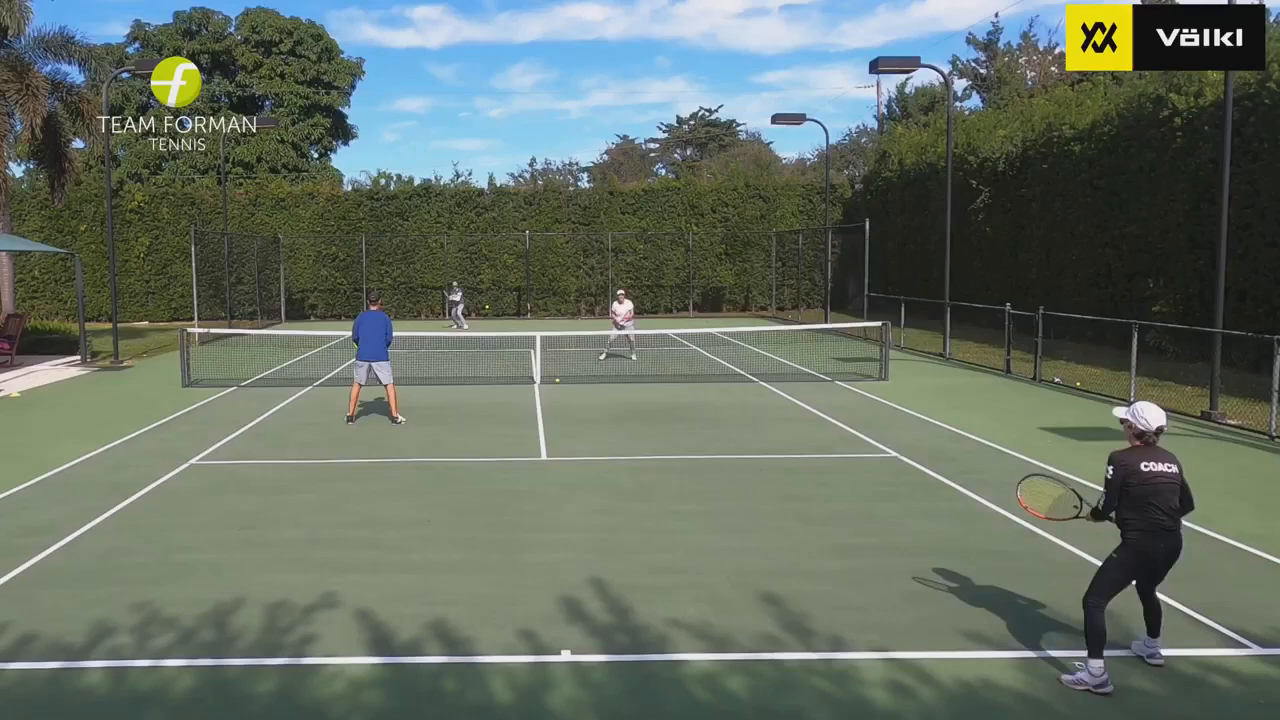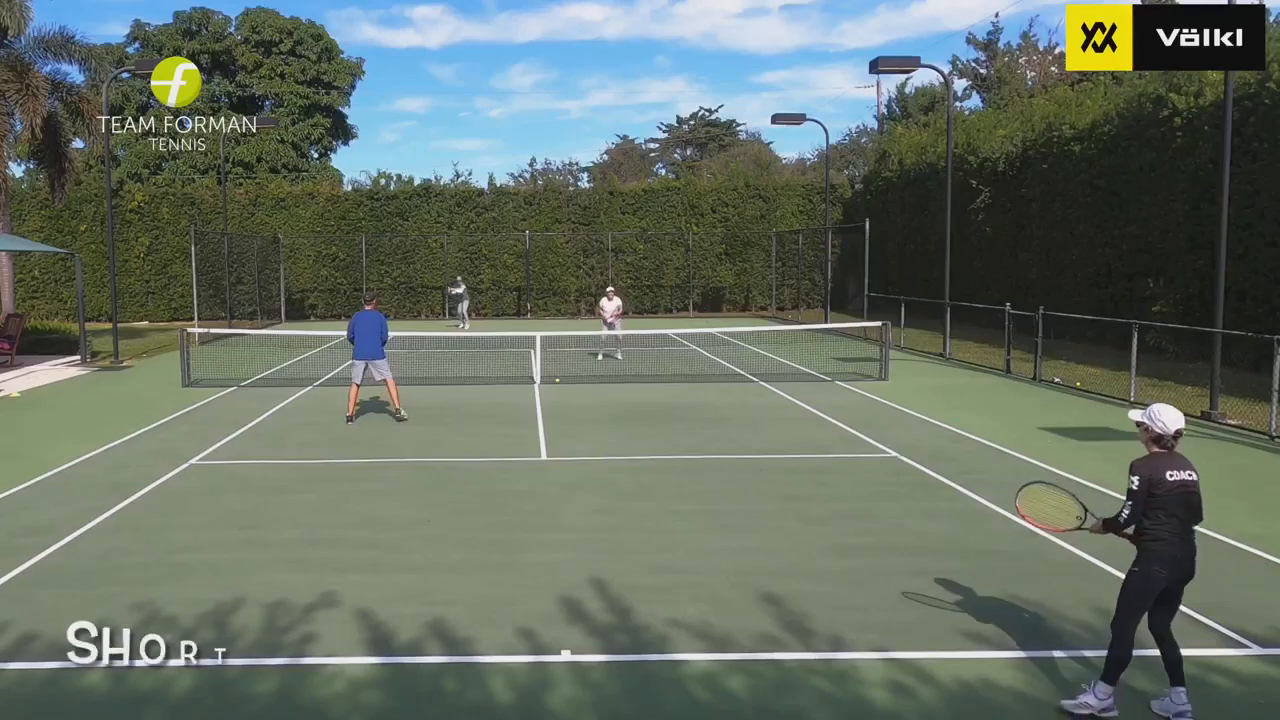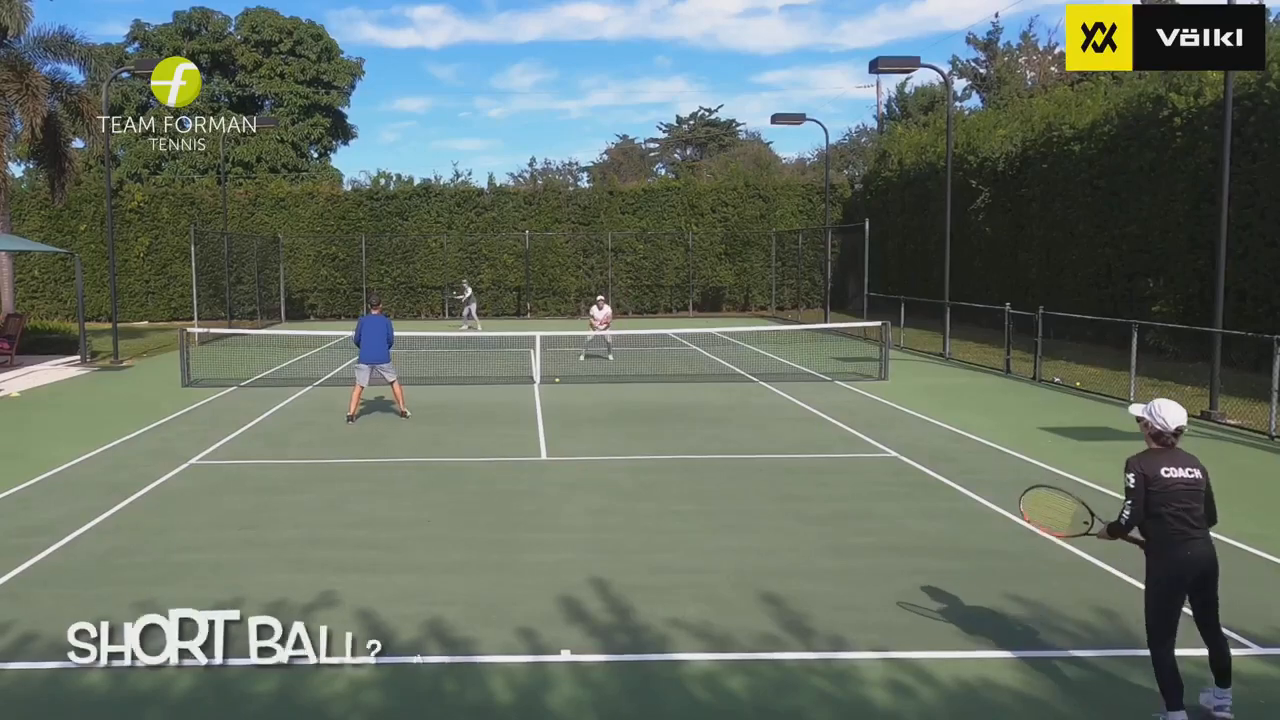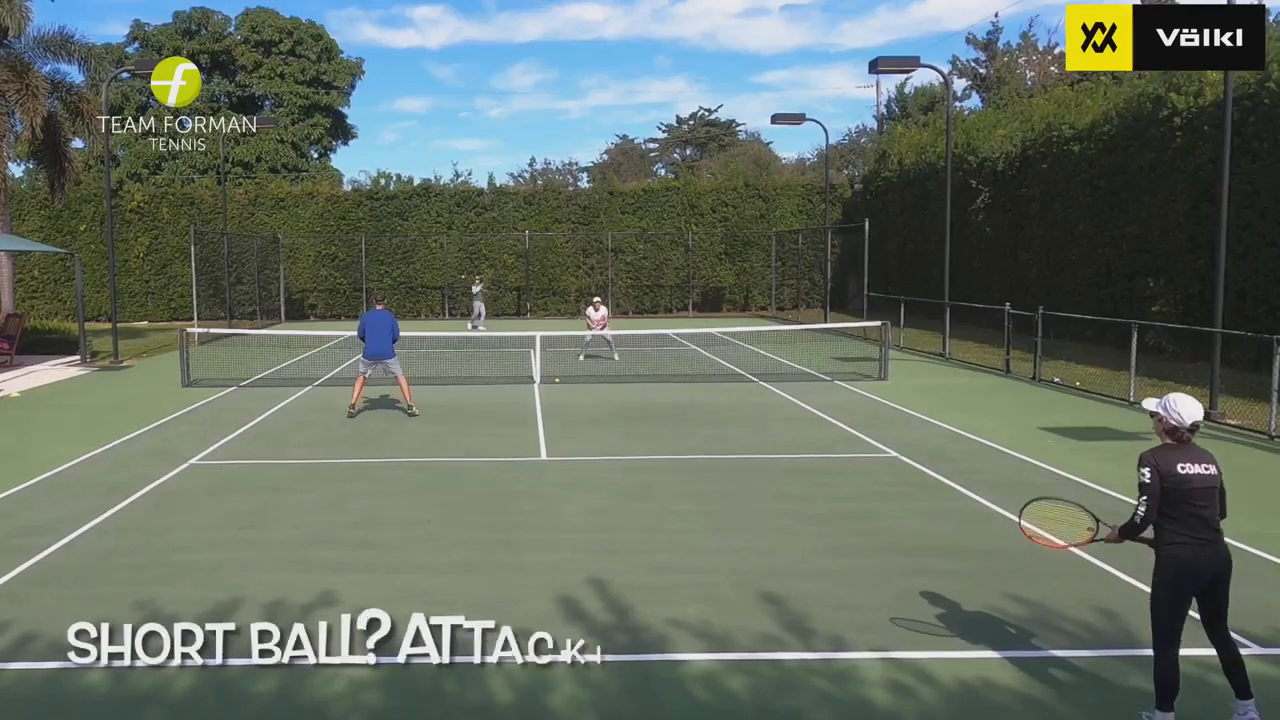
dt=0.3s
person 1, frame 1
left shoulder: (1121, 459)
right shoulder: (1171, 460)
left elbow: (1108, 505)
right elbow: (1186, 505)
left wrist: (1095, 514)
left hip: (1139, 545)
right hip: (1171, 544)
left knee: (1094, 601)
right knee: (1147, 589)
left ankle: (1095, 672)
right ankle: (1152, 646)
person 1, frame 2
left shoulder: (1143, 467)
right shoulder: (1187, 466)
left elbow: (1129, 516)
right elbow: (1196, 515)
left wrist: (1104, 525)
left hip: (1156, 557)
right hip: (1185, 558)
left knee: (1123, 626)
right knee: (1160, 626)
person 1, frame 3
left shoulder: (1139, 464)
right shoulder: (1195, 464)
left elbow: (1129, 518)
right elbow: (1210, 517)
left wrist: (1110, 531)
left hip: (1168, 563)
right hip: (1204, 557)
left knee: (1160, 643)
right knee: (1211, 628)
person 1, frame 4
left shoulder: (1153, 459)
right shoulder: (1208, 459)
left elbow: (1145, 515)
right elbow: (1220, 510)
left wrist: (1121, 533)
left hip: (1179, 562)
right hip: (1218, 558)
left knee: (1165, 645)
right knee: (1220, 634)
